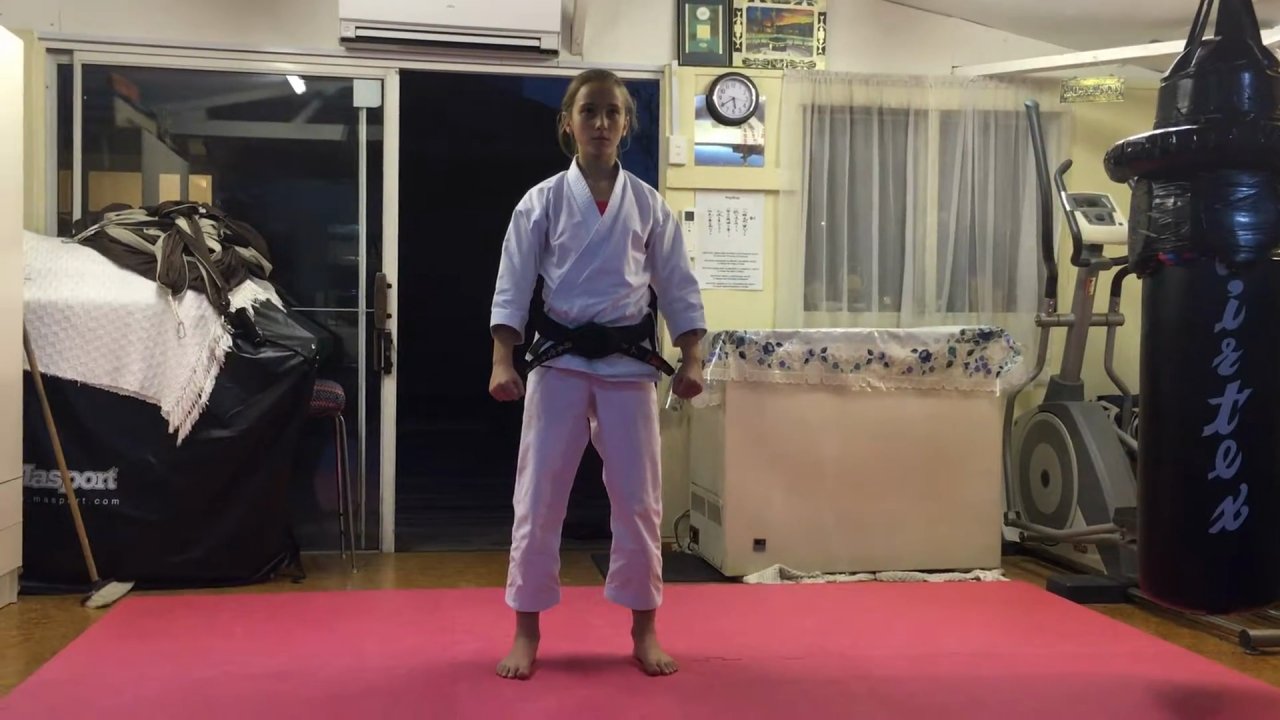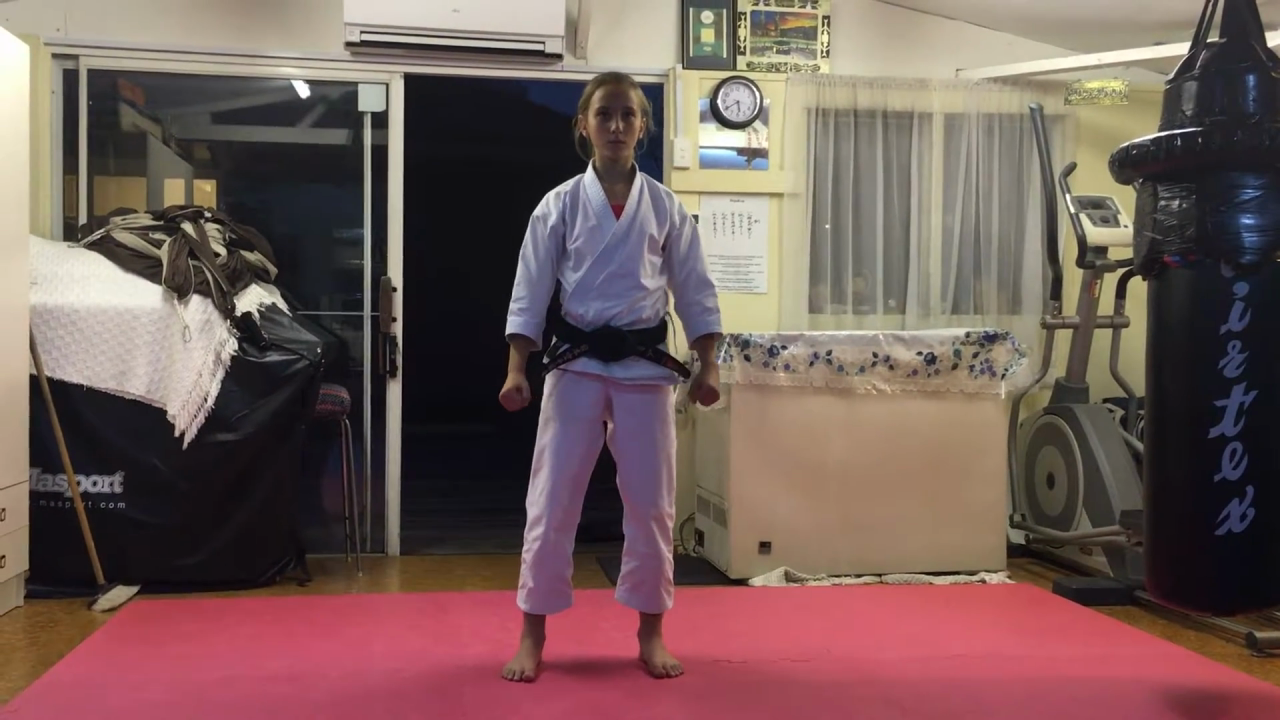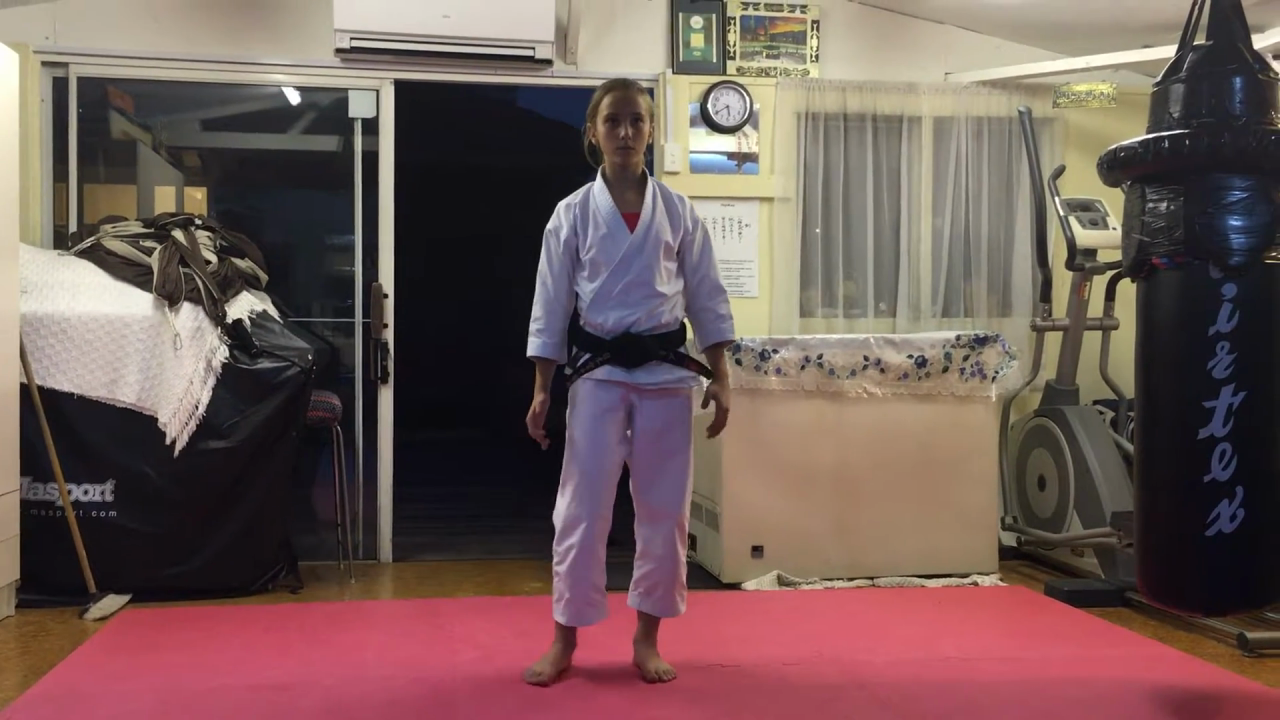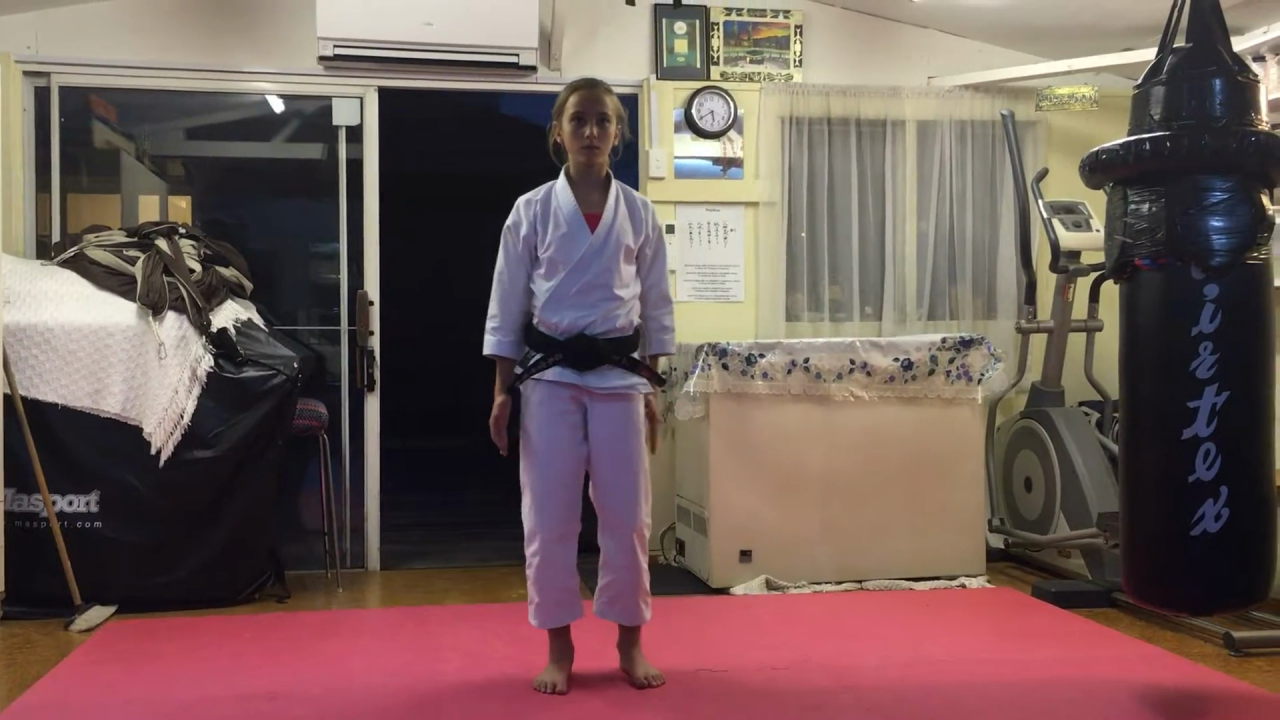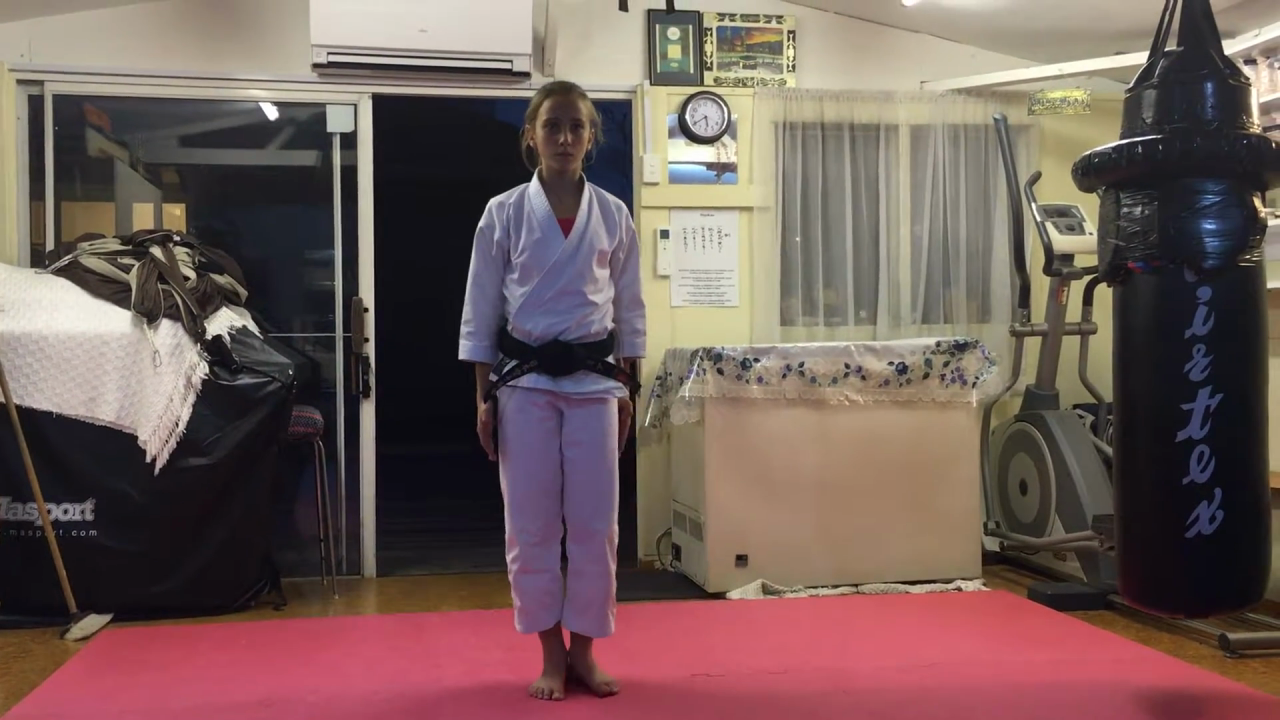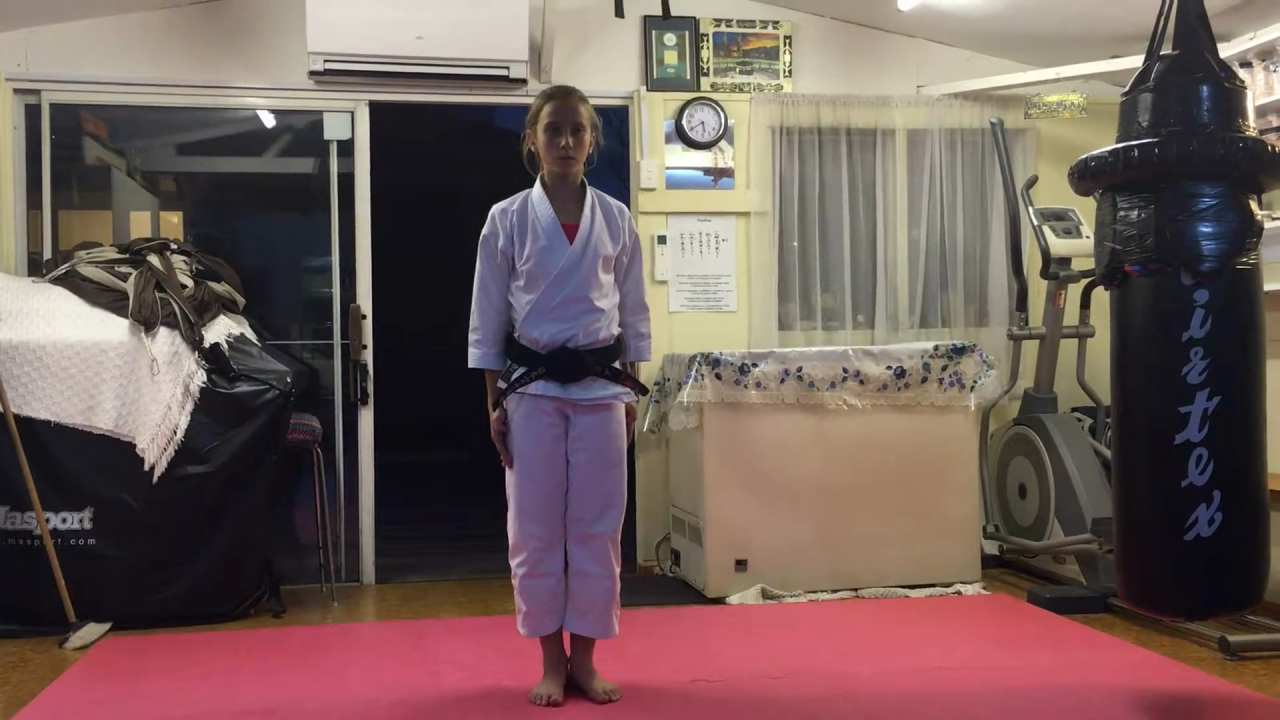
dt=0.5s
person 1, frame 1
left shoulder: (648, 204)
right shoulder: (542, 201)
left elbow: (677, 286)
right elbow: (513, 285)
left wrist: (691, 360)
right wrist: (502, 361)
left hip: (628, 361)
right hip: (560, 359)
left knee: (637, 497)
right knee: (539, 495)
left ankle: (644, 628)
right ankle: (526, 630)
person 1, frame 2
left shoulder: (665, 206)
right shoulder: (560, 204)
left elbow: (695, 289)
right elbow: (530, 291)
left wrist: (707, 365)
right wrist: (516, 368)
left hip: (645, 364)
right hip: (577, 362)
left knee: (651, 501)
right knee: (553, 498)
left ankle: (650, 631)
right ankle: (533, 633)
person 1, frame 3
left shoulder: (678, 211)
right shoulder: (573, 213)
left elbow: (707, 298)
right elbow: (550, 305)
left wrist: (719, 378)
right wrist: (541, 390)
left hip: (666, 371)
right hip: (598, 370)
left knee: (664, 507)
right knee: (584, 505)
left ankle: (647, 637)
right ankle: (566, 636)
person 1, frame 4
left shoulder: (638, 213)
right shoulder: (533, 210)
left elbow: (656, 305)
right elbow: (507, 303)
left wrist: (651, 386)
right wrist: (503, 389)
left hip: (617, 374)
right hip: (550, 374)
left knee: (626, 514)
right knee: (549, 514)
left ankle: (630, 642)
right ankle: (559, 646)
person 1, frame 5
left shoulder: (612, 215)
right shoulder: (505, 213)
left elbow: (629, 308)
right elbow: (482, 309)
left wrist: (626, 388)
right wrist: (484, 395)
left hip: (594, 380)
right hip: (525, 381)
left knee: (594, 521)
right knee: (532, 522)
left ankle: (583, 650)
right ankle: (552, 653)
person 1, frame 6
left shoulder: (615, 219)
right shoulder: (507, 219)
left elbow: (633, 312)
right elbow: (488, 317)
left wrist: (629, 393)
right wrist: (495, 402)
left hip: (599, 384)
right hip: (532, 385)
left knee: (597, 525)
right knee: (535, 525)
left ankle: (584, 657)
right ankle: (551, 660)
